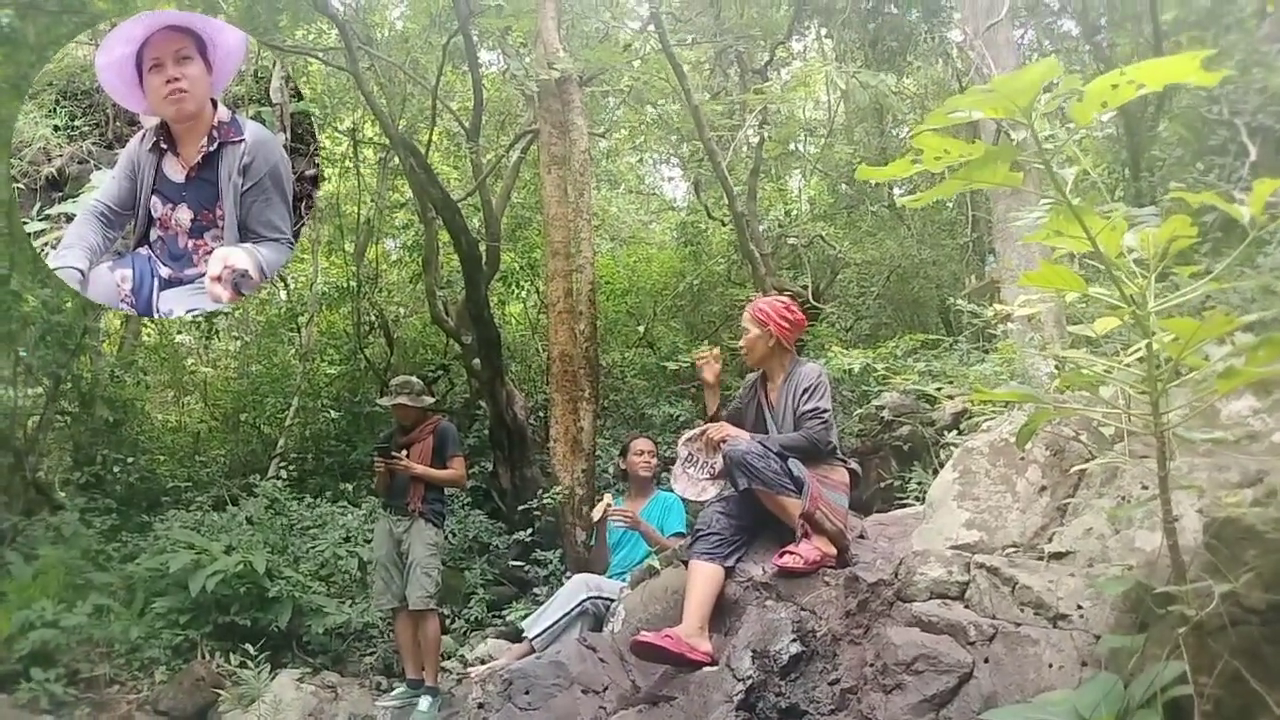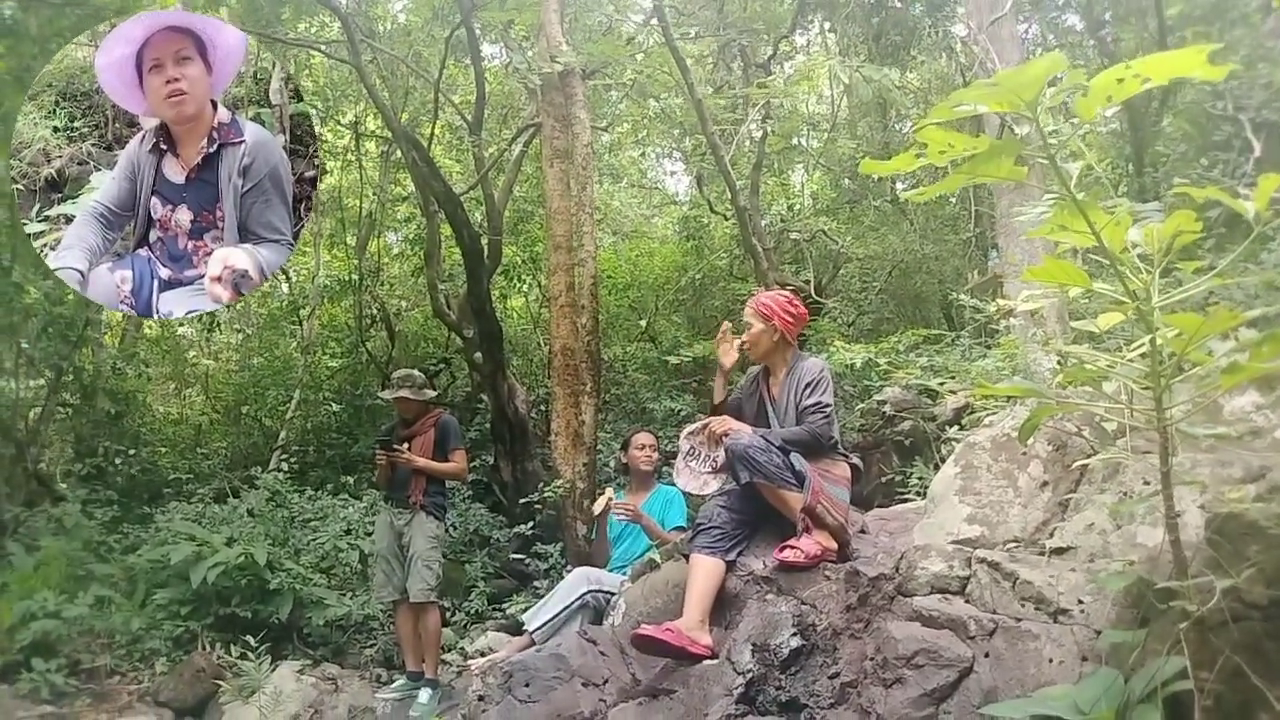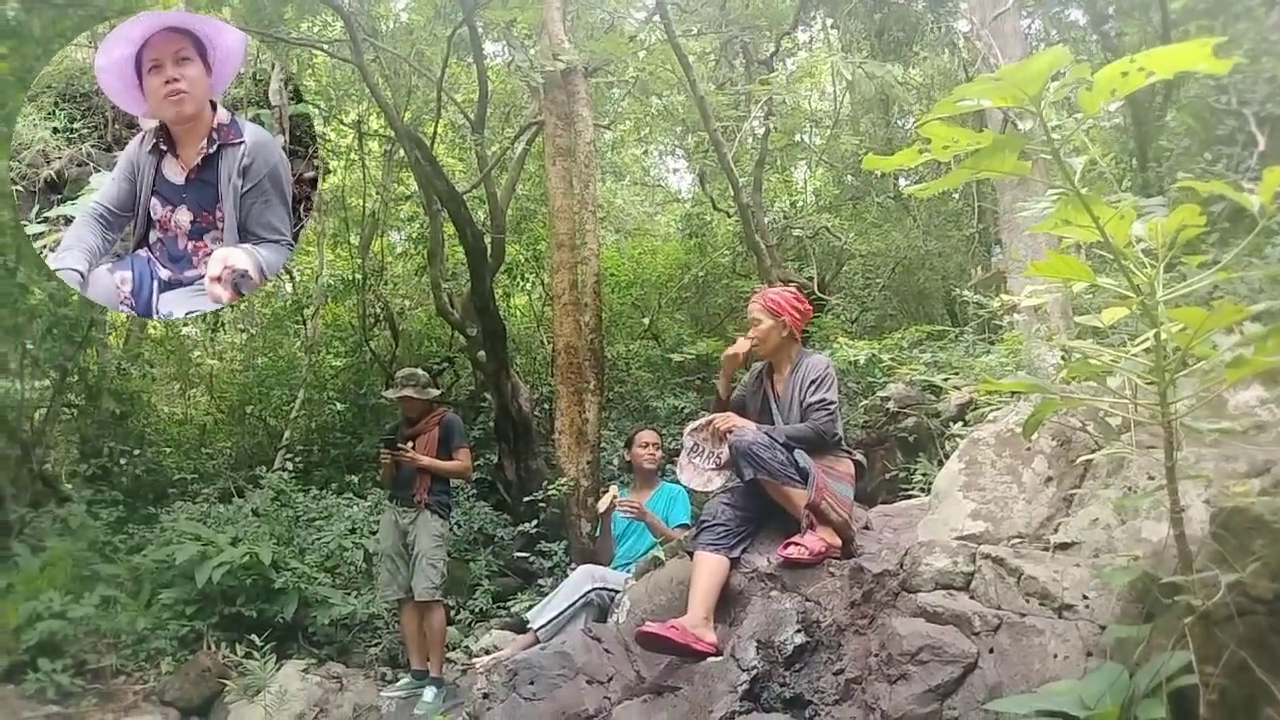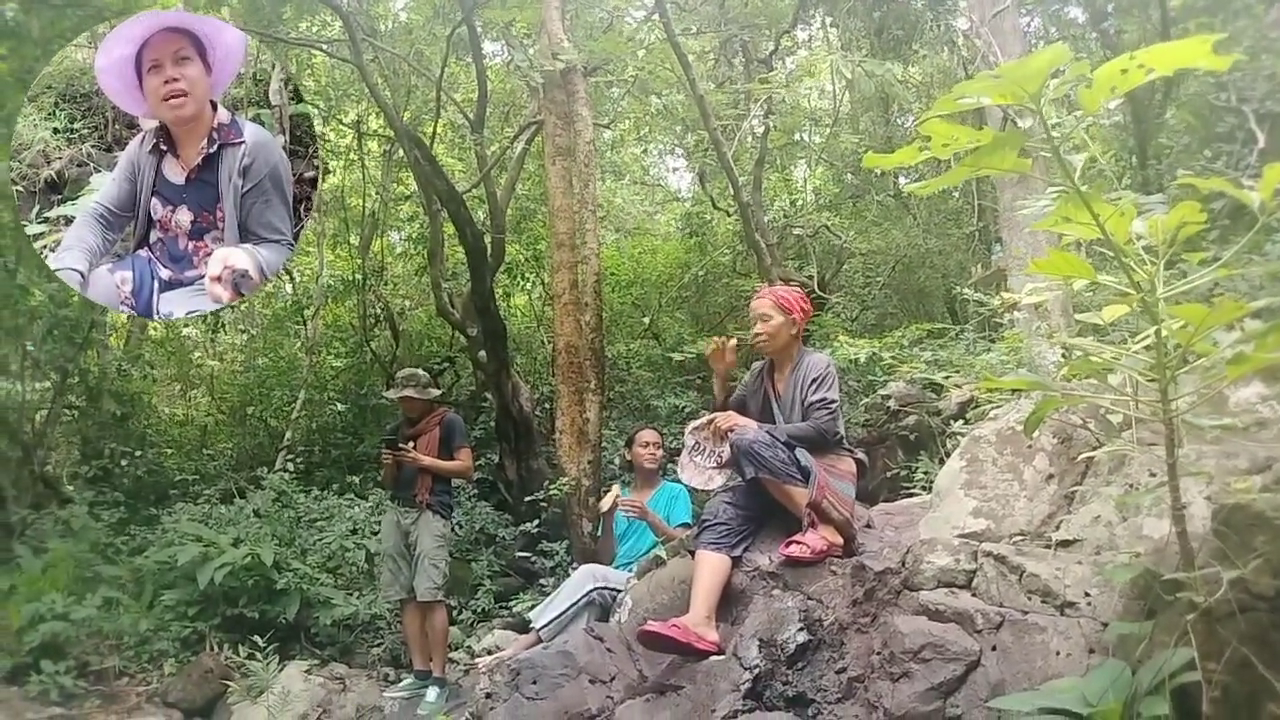
dt=0.1s
person 1, frame 1
left shoulder: (810, 375)
right shoulder: (753, 385)
left elbow: (817, 439)
right elbow: (722, 431)
left wrist: (749, 439)
right wrist: (712, 388)
left hip: (817, 484)
right hip: (768, 492)
left knee: (741, 452)
right knee: (715, 521)
left ankle: (817, 538)
right ankle: (693, 634)
person 1, frame 2
left shoulder: (813, 370)
right shoulder: (755, 378)
left elbow: (819, 433)
right elbow: (723, 422)
left wrist: (751, 433)
right wrist: (722, 374)
left hip: (819, 478)
right hip: (768, 487)
left knee: (743, 445)
right knee: (716, 515)
left ankle: (818, 532)
right ankle: (693, 626)
person 1, frame 3
left shoulder: (817, 367)
right shoulder: (758, 375)
left elbow: (823, 430)
right elbow: (725, 418)
left wrist: (755, 429)
right wrist: (726, 375)
left hip: (822, 475)
right hip: (772, 482)
left knee: (747, 442)
right knee: (719, 511)
left ankle: (823, 529)
right ankle: (698, 624)
person 1, frame 4
left shoulder: (818, 366)
right shoulder: (758, 373)
left elbow: (824, 429)
right elbow: (725, 417)
left wrist: (756, 428)
right wrist: (720, 376)
left hip: (823, 473)
right hip: (773, 482)
left knee: (748, 441)
right knee: (721, 510)
left ankle: (824, 527)
right ankle: (700, 622)
person 2, frame 1
left shoulder: (442, 431)
right shoulder: (389, 438)
left elbow: (460, 477)
left wrist: (416, 469)
right wrist: (381, 474)
left hip: (423, 522)
right hip: (388, 521)
left knee: (423, 604)
right knee: (398, 604)
left ankle: (431, 690)
right ankle: (412, 682)
person 2, frame 2
left shoulder: (444, 424)
right shoulder: (390, 431)
left elbow: (461, 470)
left wrist: (417, 462)
right wrist: (382, 467)
left hip: (425, 514)
right hip: (390, 513)
left knee: (423, 596)
right knee: (399, 597)
left ankle: (431, 681)
right ankle: (412, 675)
person 2, frame 3
left shoulder: (448, 422)
right shoulder: (395, 429)
left elbow: (465, 468)
left wrist: (422, 460)
right wrist: (387, 466)
left hip: (428, 513)
right hip: (394, 512)
left knee: (428, 594)
right knee: (403, 595)
left ankle: (436, 680)
right ankle: (417, 673)
person 2, frame 4
left shoulder: (449, 422)
right shoulder: (396, 430)
left elbow: (466, 468)
left wrist: (423, 460)
right wrist: (389, 466)
left hip: (430, 513)
right hip: (396, 513)
left knee: (430, 595)
right knee: (406, 596)
left ankle: (438, 680)
right ankle: (420, 673)
person 3, frame 1
left shoulder: (255, 146)
right shoulder: (143, 147)
left elbow: (278, 246)
right elbow: (100, 217)
left wrist: (248, 261)
right wrist: (63, 273)
left hip: (213, 288)
right hip: (146, 274)
person 3, frame 2
left shoulder: (255, 148)
right shoulder: (143, 148)
left elbow: (278, 247)
right elbow: (100, 218)
left wrist: (249, 262)
right wrist: (63, 274)
left hip: (212, 290)
right hip: (146, 275)
person 3, frame 3
left shoulder: (254, 148)
right shoulder: (143, 148)
left elbow: (278, 247)
right elbow: (100, 218)
left wrist: (248, 262)
right wrist: (63, 275)
left hip: (212, 290)
right hip: (146, 276)
person 3, frame 4
left shoulder: (255, 148)
right shoulder: (143, 149)
left elbow: (278, 248)
right elbow: (100, 218)
left wrist: (249, 262)
right wrist: (64, 275)
left hip: (212, 291)
right hip: (146, 276)
person 4, frame 1
left shoulder: (669, 502)
right shoulder: (613, 508)
right elbow: (599, 569)
left wrist: (642, 527)
right wrist: (601, 529)
right hip: (607, 594)
left knee: (583, 584)
right knee: (582, 607)
left ankle: (518, 654)
person 4, frame 2
left shoulder: (670, 497)
right shoulder: (614, 501)
right elbow: (600, 562)
left wrist: (644, 520)
right wrist: (602, 523)
right hip: (608, 588)
left knee: (583, 577)
right knee: (583, 601)
left ankle: (518, 647)
person 4, frame 3
left shoulder: (674, 494)
right shoulder: (618, 499)
right elbow: (604, 560)
left wrist: (648, 518)
right wrist: (606, 521)
right hip: (612, 585)
left knee: (588, 575)
right knee: (587, 598)
left ankle: (522, 645)
person 4, frame 4
left shoulder: (675, 493)
right shoulder: (619, 498)
right elbow: (605, 559)
left wrist: (650, 517)
right wrist: (608, 520)
right hip: (614, 585)
left knee: (590, 574)
right knee: (590, 597)
left ankle: (525, 644)
